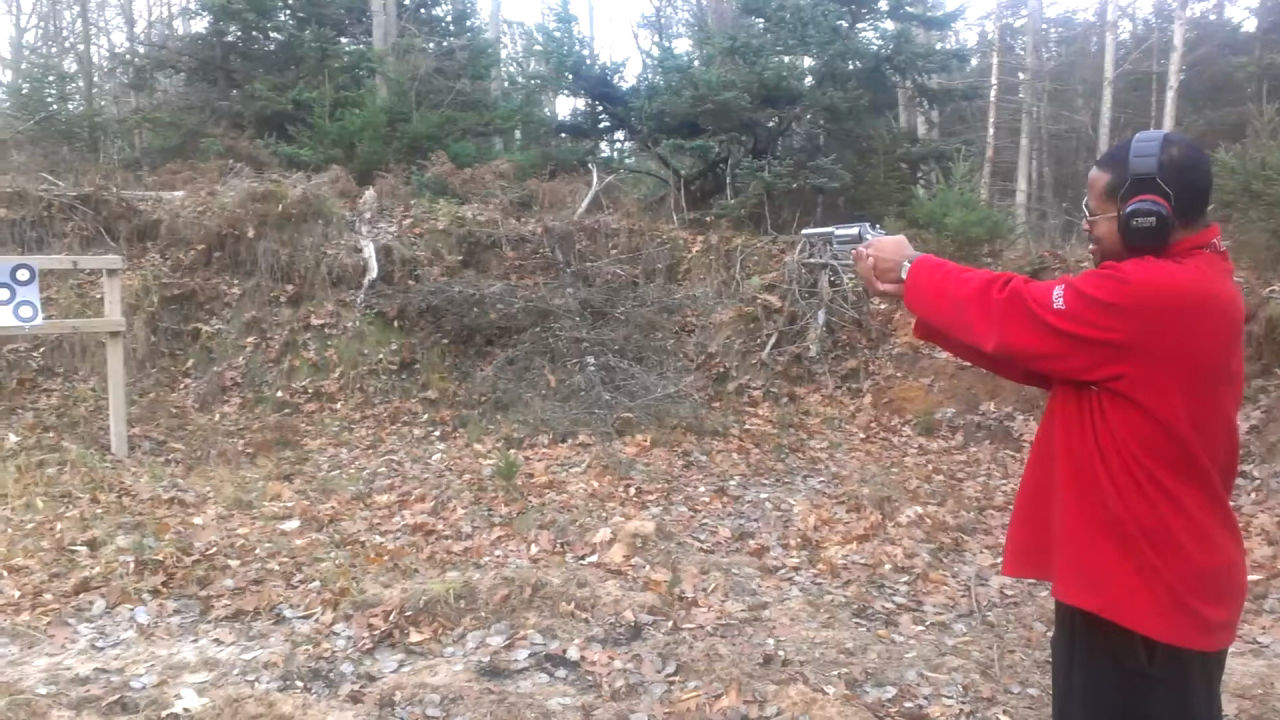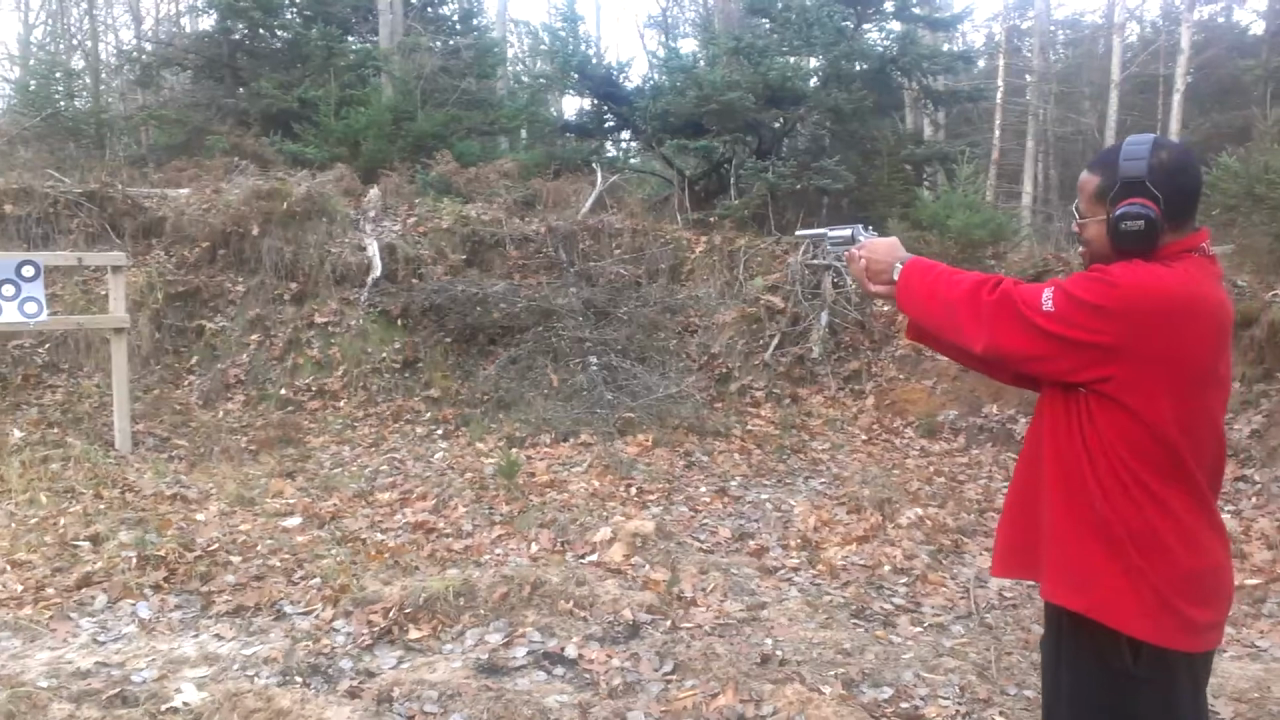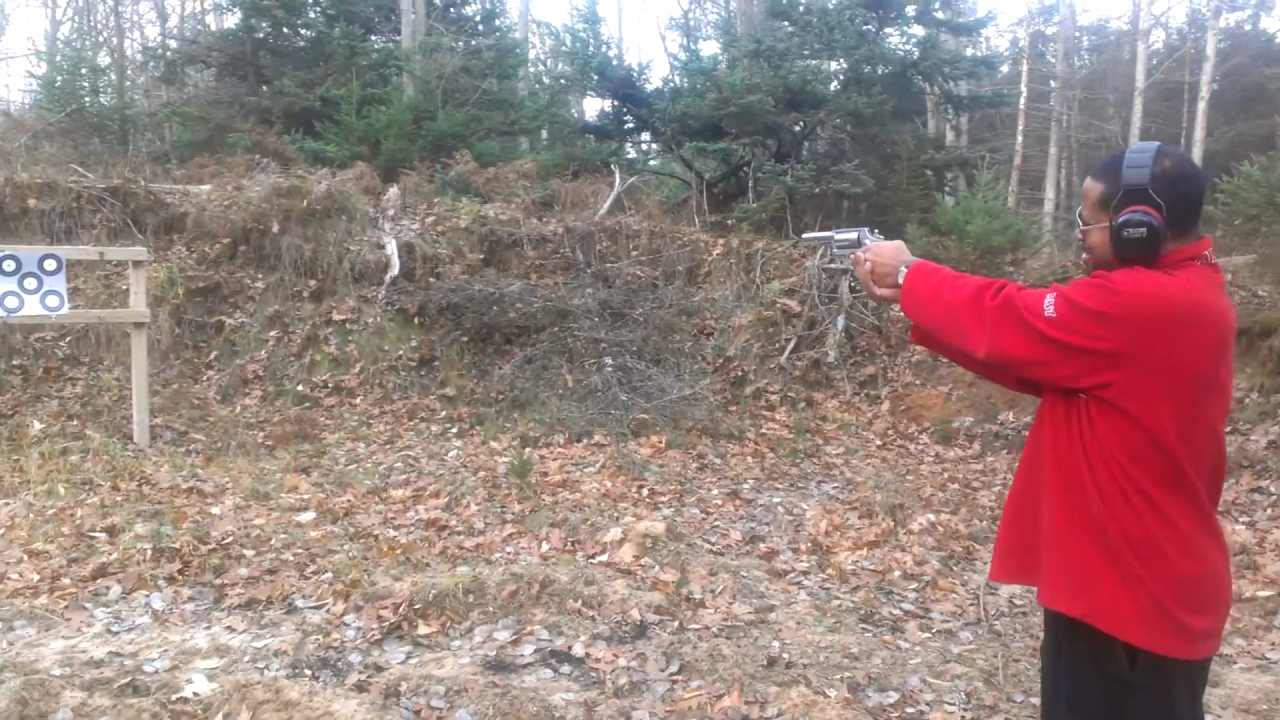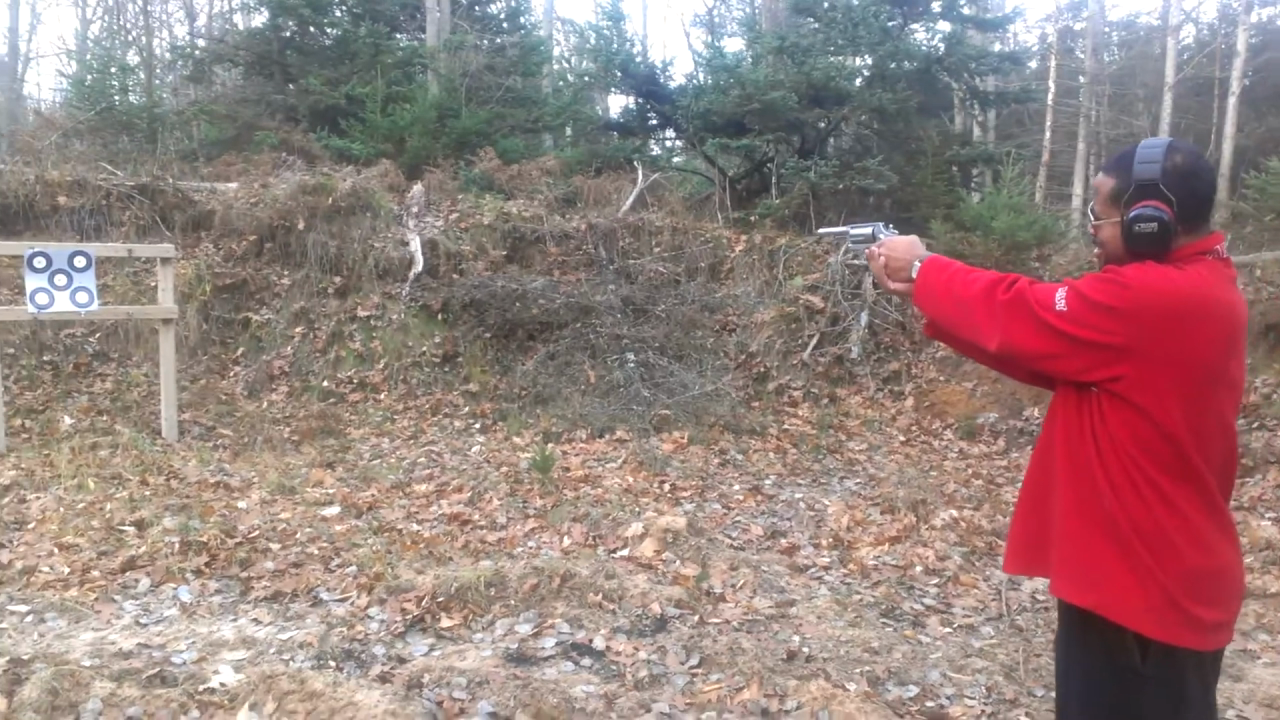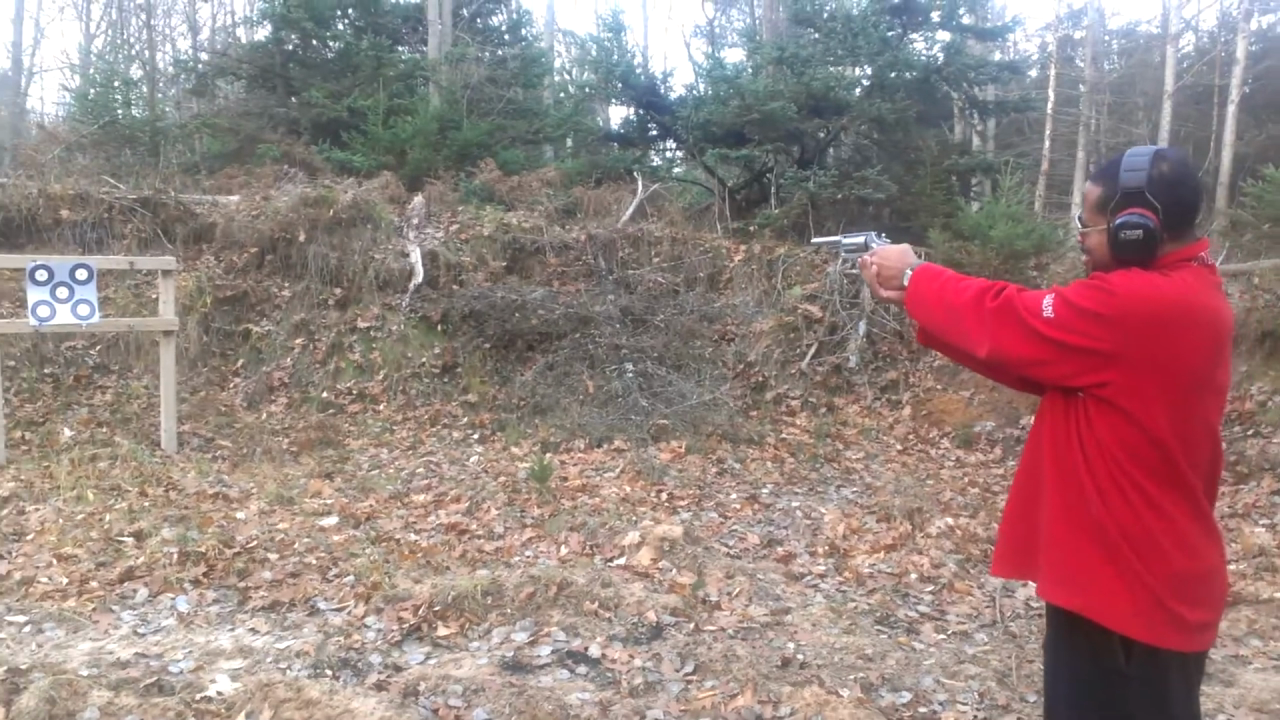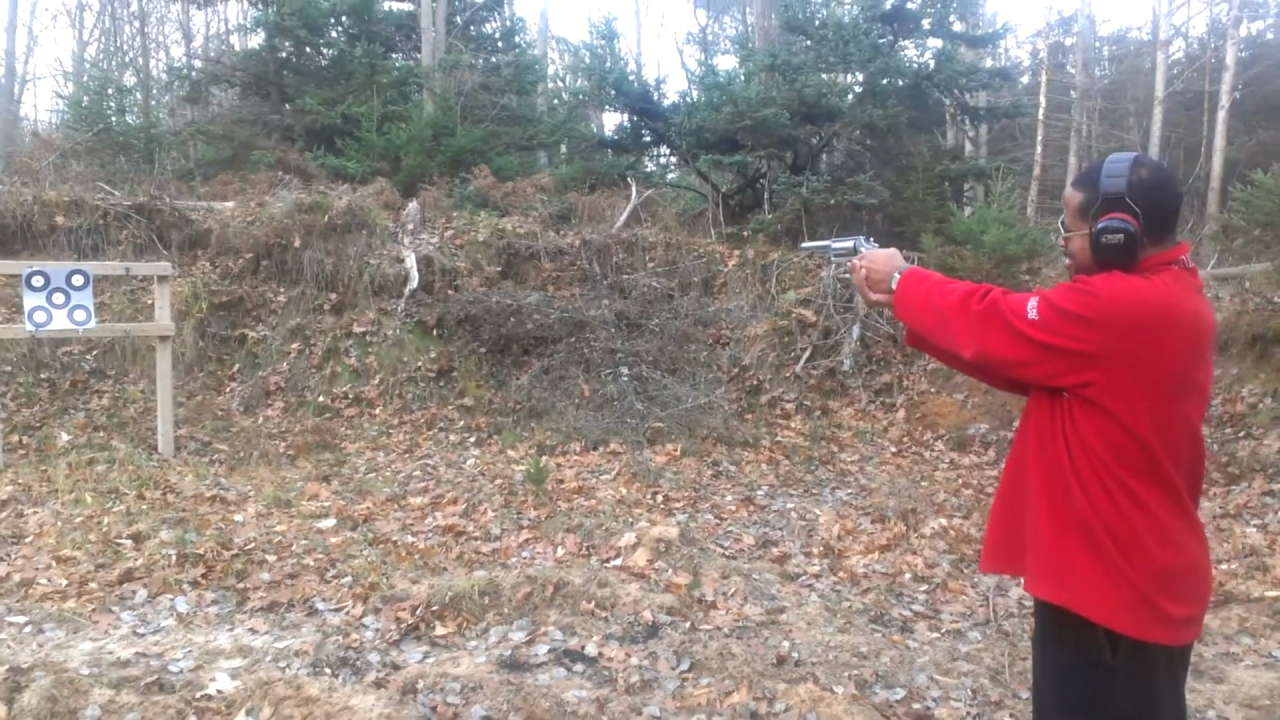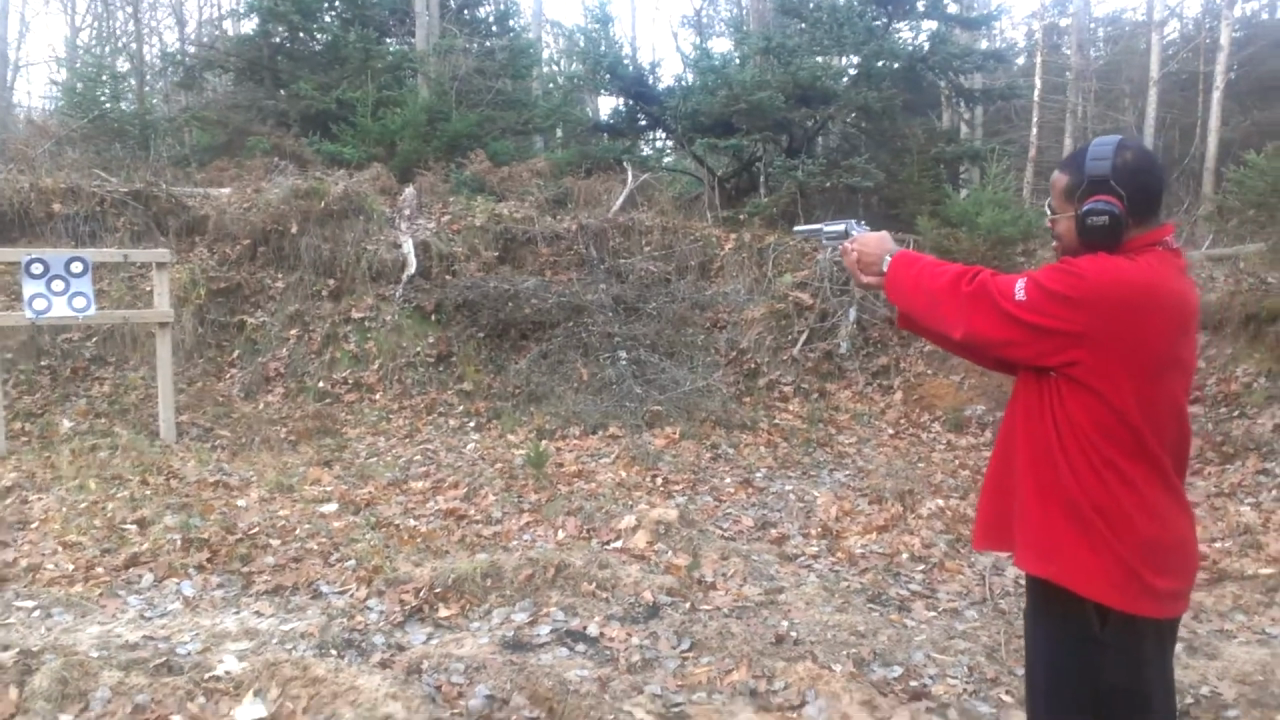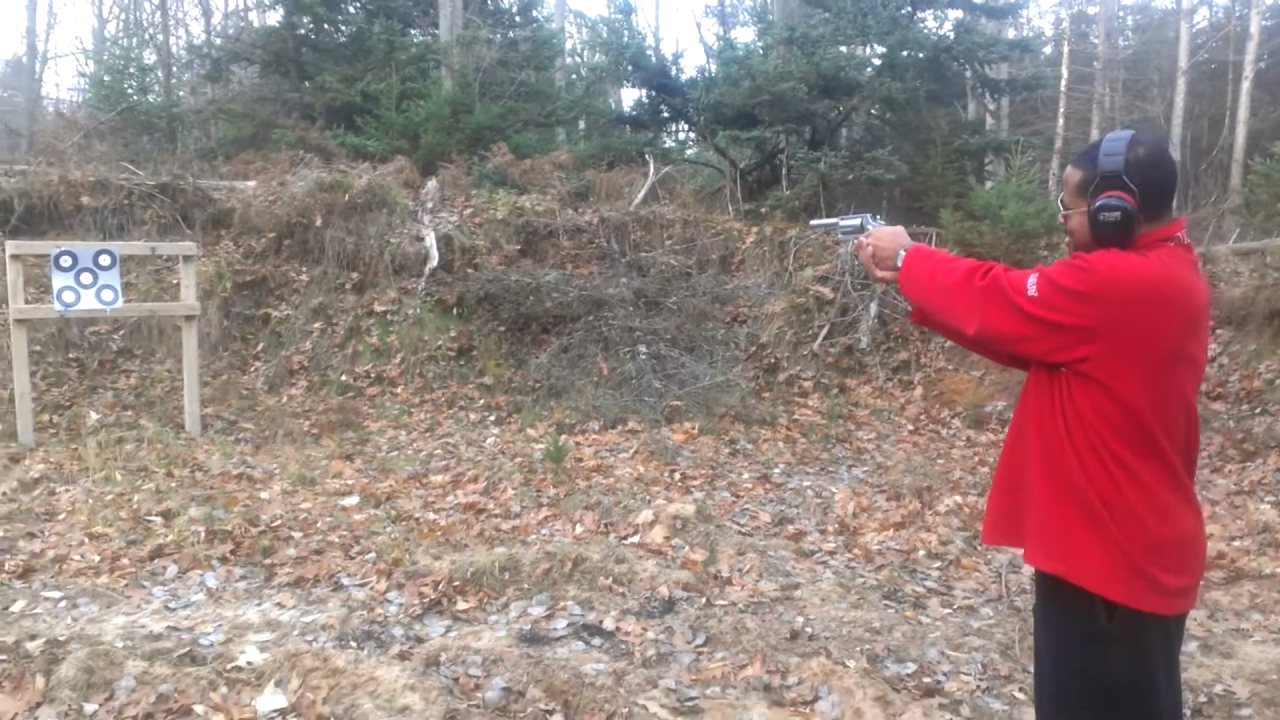
dt=0.2s
person 1, frame 1
left shoulder: (1152, 296)
right shoulder: (1186, 282)
left elbow: (1015, 316)
right elbow: (1039, 339)
left wrist: (910, 270)
right wrist: (919, 288)
left hip: (1149, 588)
right hip: (1149, 573)
person 1, frame 2
left shoulder: (1139, 299)
right shoulder: (1178, 285)
left elbow: (1006, 319)
right elbow: (1030, 340)
left wrist: (903, 271)
right wrist: (911, 291)
left hip: (1137, 590)
right hip: (1139, 576)
person 1, frame 3
left shoulder: (1142, 306)
right shoulder: (1181, 294)
left elbow: (1008, 324)
right elbow: (1034, 348)
left wrist: (907, 275)
right wrist: (915, 294)
left hip: (1134, 596)
right hip: (1144, 583)
person 1, frame 4
left shoulder: (1152, 301)
right shoulder: (1194, 288)
left elbow: (1020, 316)
right elbow: (1047, 344)
left wrist: (921, 269)
right wrist: (929, 288)
left hip: (1146, 588)
right hip: (1160, 576)
person 1, frame 5
left shoulder: (1137, 307)
right shoulder: (1182, 295)
left elbow: (1009, 324)
right elbow: (1035, 347)
left wrist: (911, 277)
right wrist: (920, 295)
left hip: (1133, 591)
right hip: (1147, 580)
person 1, frame 6
left shoulder: (1120, 309)
right shoulder: (1165, 298)
left elbow: (995, 326)
right elbow: (1021, 347)
left wrist: (901, 281)
right wrist: (909, 298)
left hip: (1118, 585)
right hip: (1132, 576)
person 1, frame 7
left shoulder: (1106, 288)
right shoulder: (1152, 277)
left elbow: (984, 306)
right elbow: (1012, 328)
left wrist: (891, 263)
right wrist: (900, 283)
left hip: (1106, 560)
right hip: (1123, 551)
person 1, frame 8
left shoulder: (1116, 284)
right shoulder: (1164, 272)
left elbow: (996, 301)
right elbow: (1026, 323)
left wrist: (906, 258)
right wrist: (914, 277)
left hip: (1112, 556)
right hip: (1132, 547)
